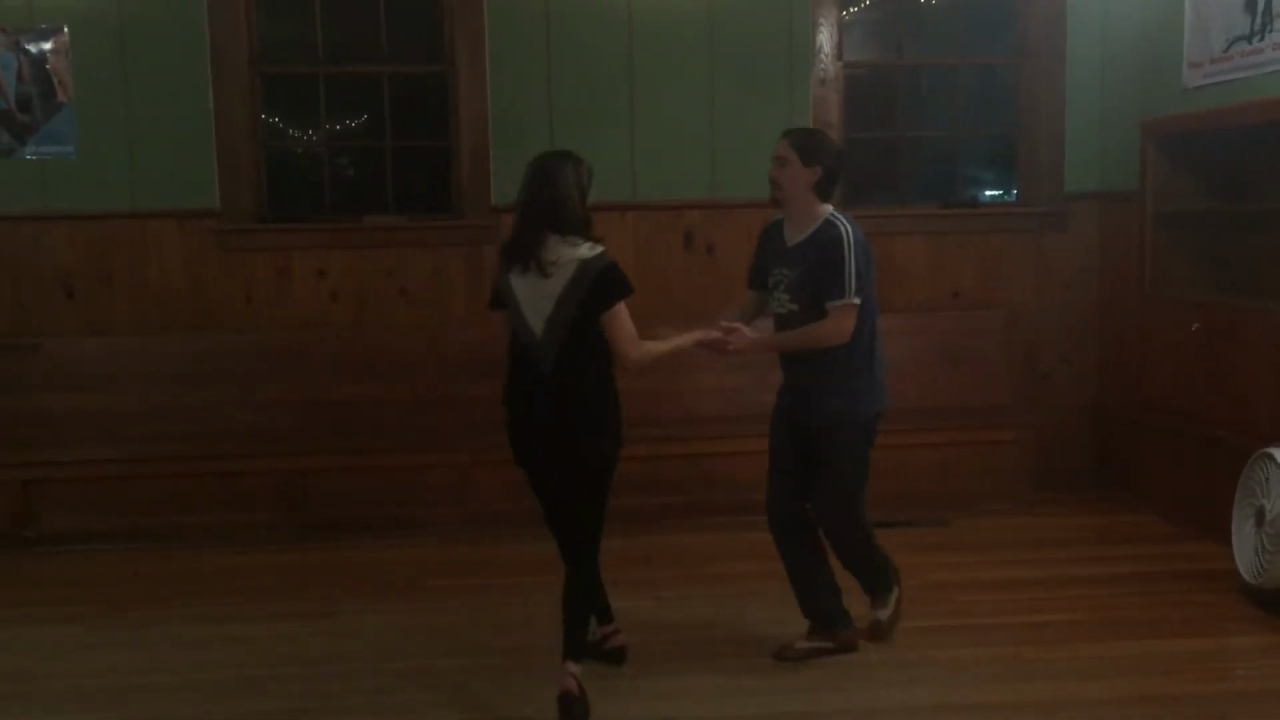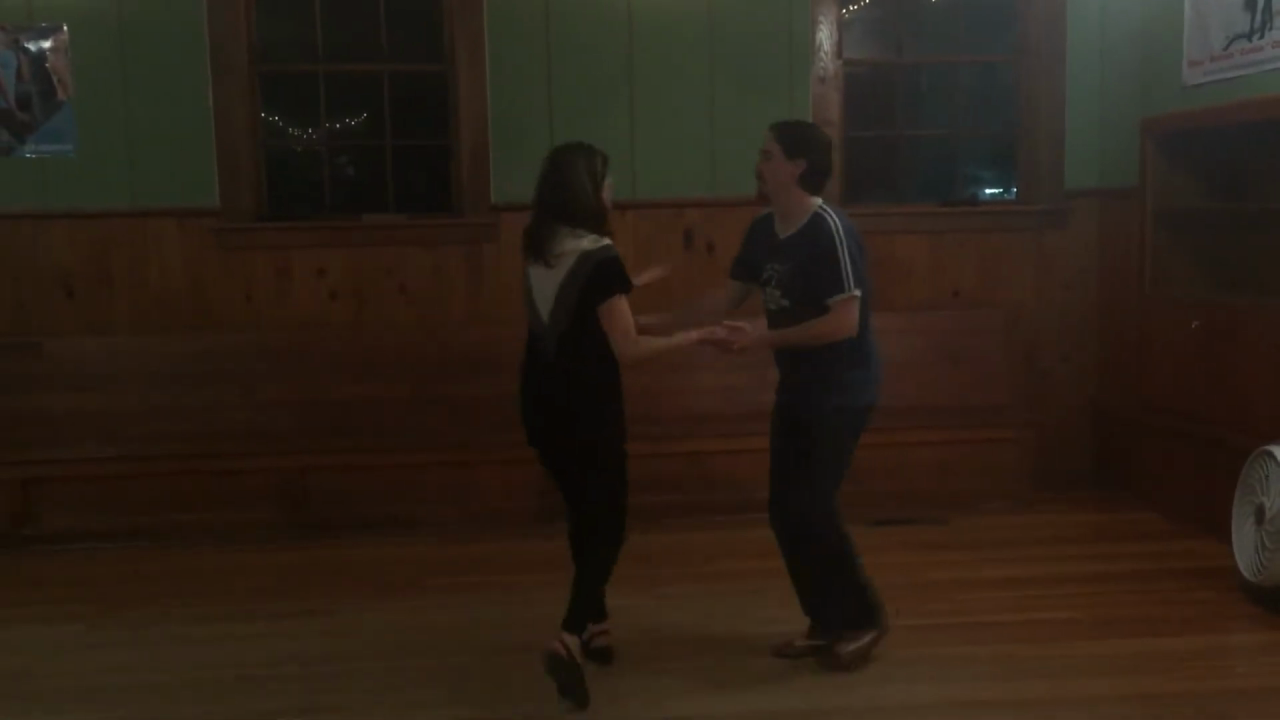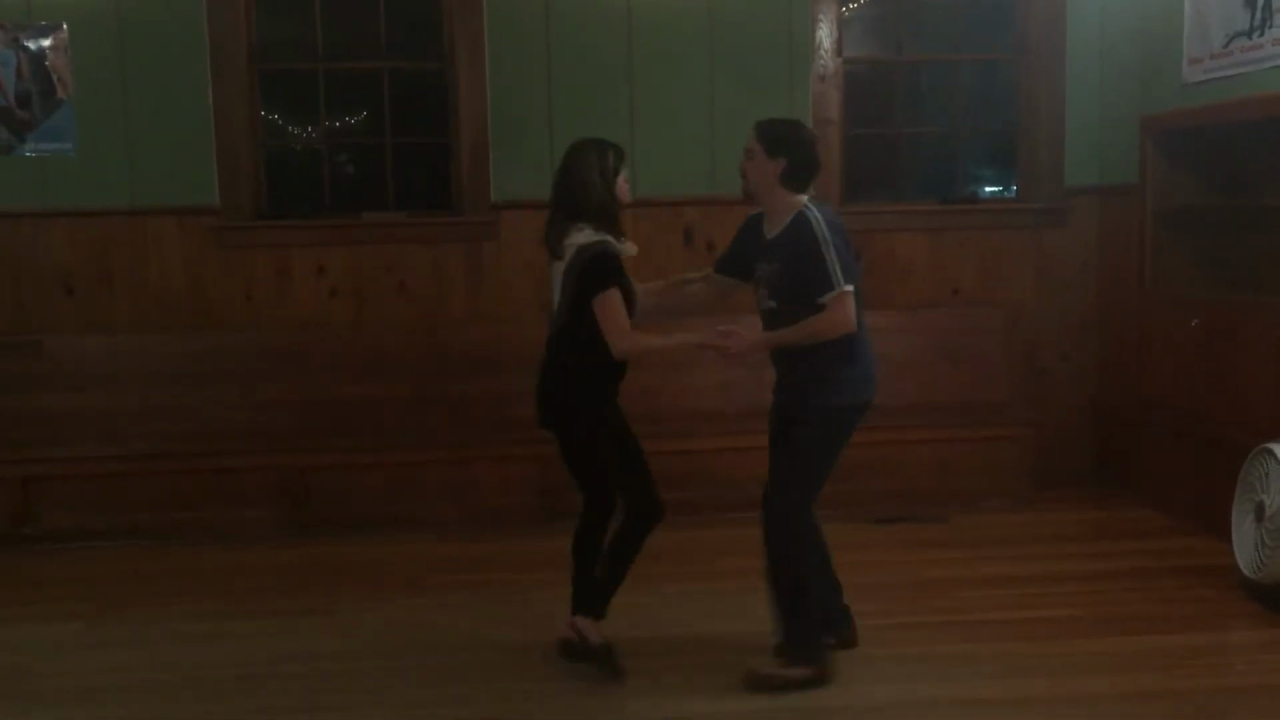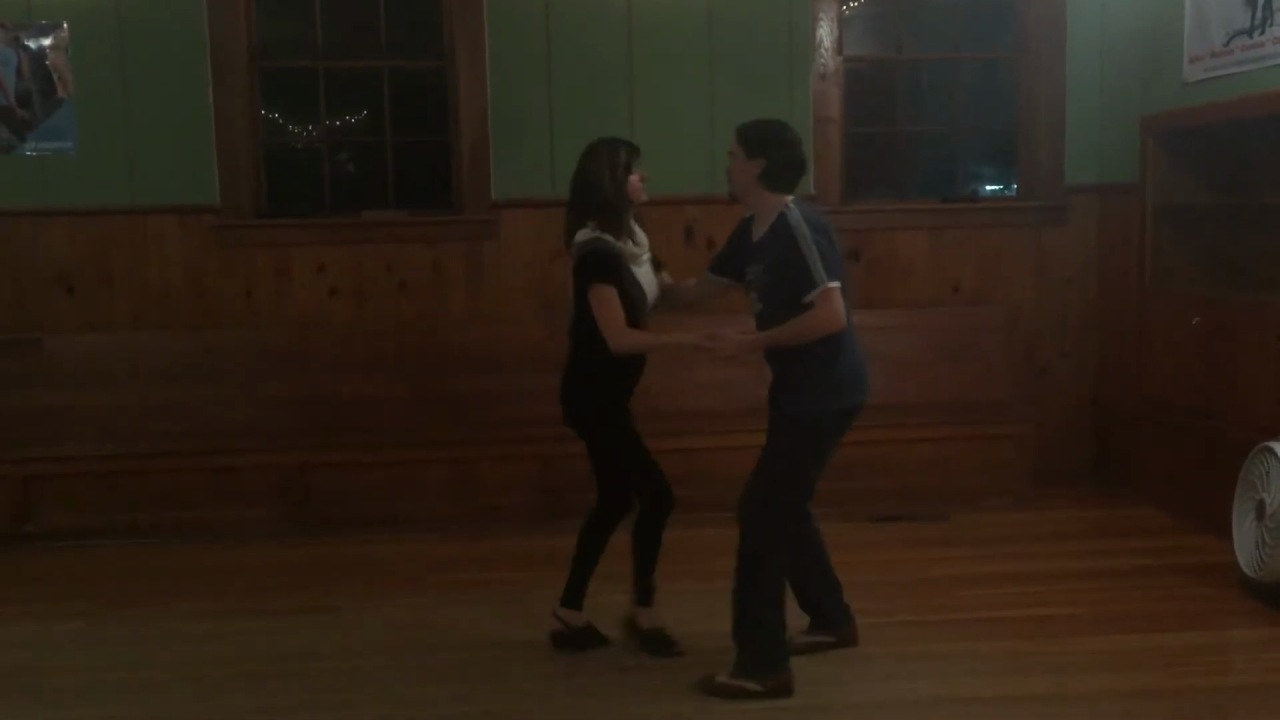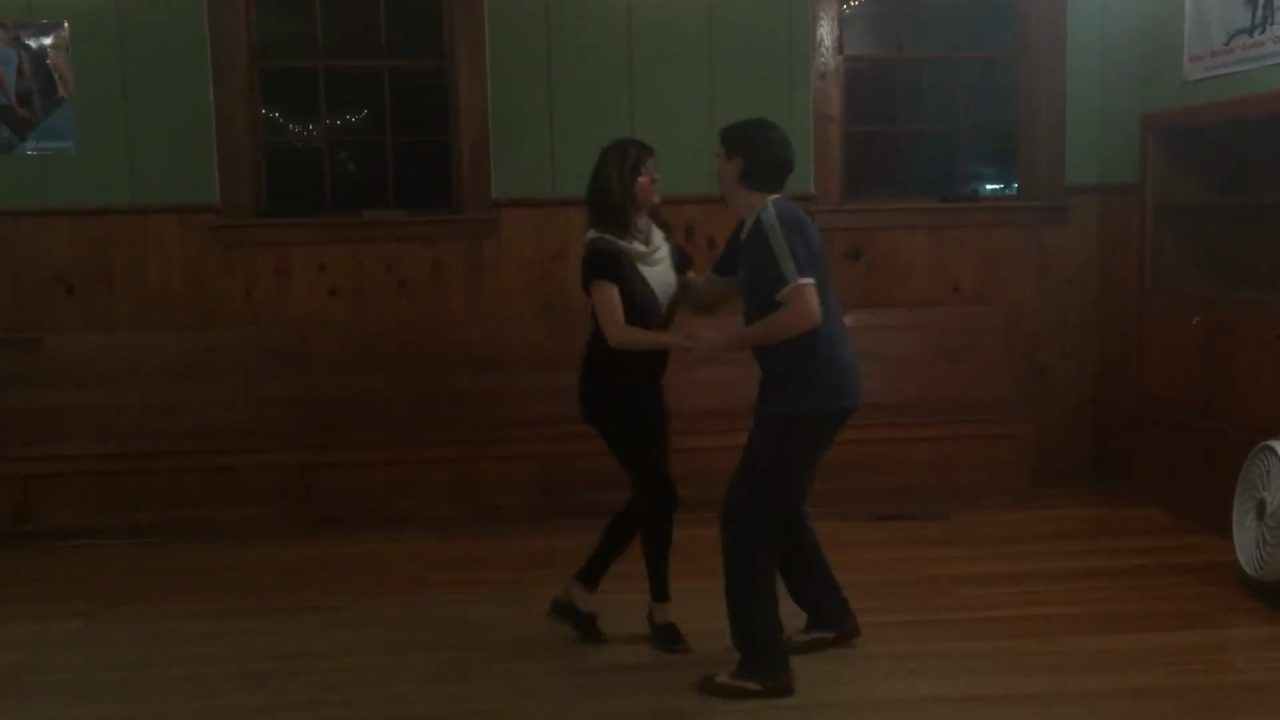
dt=0.1s
person 1, frame 1
left shoulder: (842, 238)
right shoulder: (771, 236)
left elbow: (838, 330)
right elbow: (751, 307)
left wrist: (758, 343)
right wrist: (727, 332)
left hip: (847, 401)
right hip: (797, 396)
left knee: (835, 512)
right knee: (784, 510)
left ankle: (883, 584)
right ankle: (830, 625)
person 1, frame 2
left shoulder: (831, 230)
right shoulder: (764, 231)
left elbow: (844, 322)
right elbow: (726, 298)
left wrist: (763, 337)
right wrist: (660, 324)
left hip: (840, 391)
right hip: (797, 389)
left knee: (808, 506)
right knee: (786, 508)
left ankle: (864, 618)
right ankle: (832, 623)
person 1, frame 3
left shoulder: (816, 228)
right shoulder: (755, 231)
left elbow: (842, 320)
right elbow: (704, 290)
left wrist: (759, 340)
right wrist: (638, 298)
left hip: (836, 390)
right hip: (797, 388)
left knee: (784, 507)
right knee: (786, 508)
left ankle: (803, 651)
right ankle: (831, 623)
person 1, frame 4
left shoulder: (797, 227)
right shoulder: (751, 233)
left elbow: (830, 316)
right elbow: (695, 291)
left wrist: (751, 342)
left hip: (825, 392)
right hip: (803, 390)
left knee: (761, 512)
right knee: (784, 508)
left ankle: (762, 665)
right ankle: (832, 620)
person 1, frame 5
left shoulder: (775, 222)
right shoulder: (752, 230)
left elbow: (806, 313)
right elbow: (708, 295)
left wrist: (732, 341)
left hip: (810, 393)
right hip: (798, 390)
left knee: (745, 514)
right knee: (776, 509)
left ankle: (763, 665)
right ankle: (832, 617)
person 2, frame 1
left shoulder: (513, 267)
right shoulder: (595, 266)
right elbow: (631, 353)
right wrist: (696, 336)
left hip: (528, 422)
right hip: (585, 419)
left knee: (570, 532)
right knee: (582, 540)
left ankle: (601, 630)
right ankle: (571, 671)
person 2, frame 2
left shoulder: (544, 253)
right shoulder: (598, 258)
right elbow: (627, 348)
left wrist: (630, 284)
right wrist: (699, 334)
left hip: (545, 406)
right hip: (586, 408)
left knee: (587, 517)
right knee: (606, 524)
left ankle: (591, 630)
right ankle: (569, 641)
person 2, frame 3
left shoulder: (576, 246)
right shoulder: (598, 254)
right elbow: (621, 343)
right wrist: (699, 338)
left hip: (564, 395)
right hip: (585, 400)
left knee: (599, 504)
right knee: (644, 506)
left ankle: (584, 623)
right ankle: (587, 622)
person 2, frame 4
left shoulder: (627, 242)
right shoulder: (598, 251)
left elbow: (661, 299)
right elbow: (617, 337)
right wrist: (693, 340)
left hip: (605, 392)
right hip: (593, 393)
left knee: (617, 499)
right knee: (655, 493)
left ankle: (568, 617)
right ankle: (641, 614)
person 2, frame 5
left shoulder: (657, 240)
right shoulder: (604, 251)
right elbow: (617, 333)
right wrist: (685, 340)
left hip: (644, 386)
right hip: (614, 390)
left knee: (650, 494)
right knee: (659, 493)
left ankle: (577, 593)
right ankle: (660, 610)
